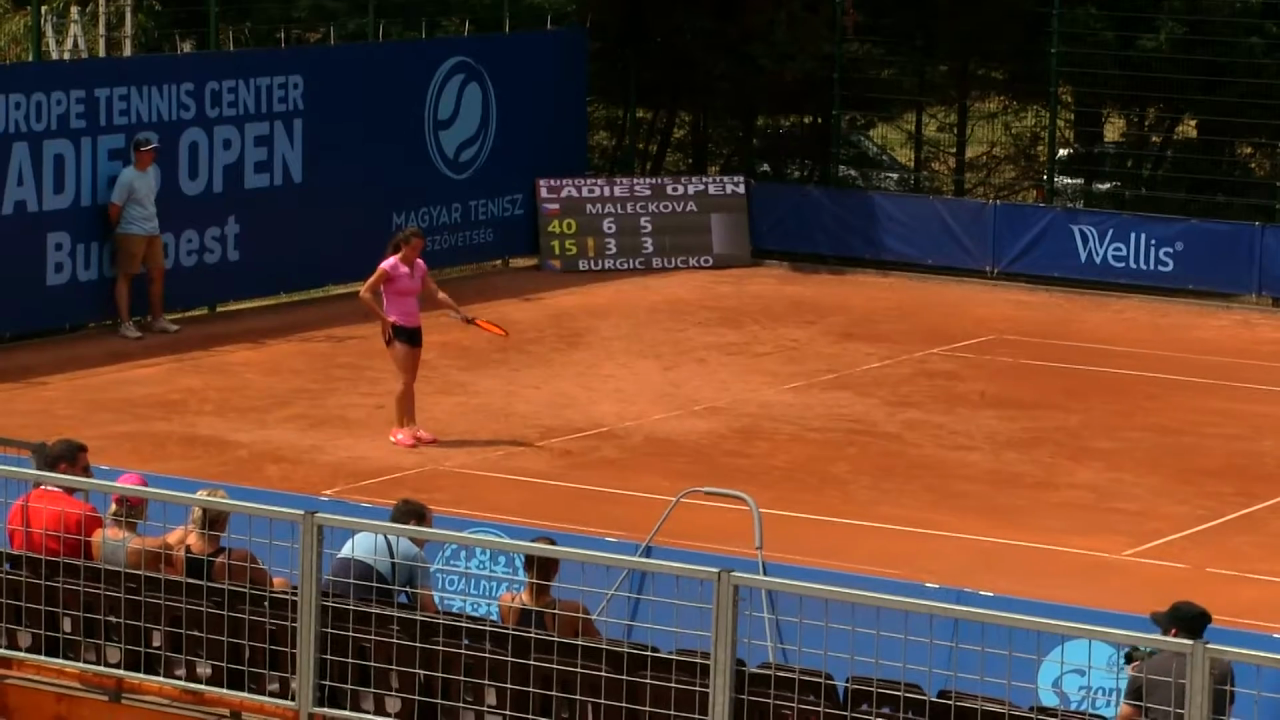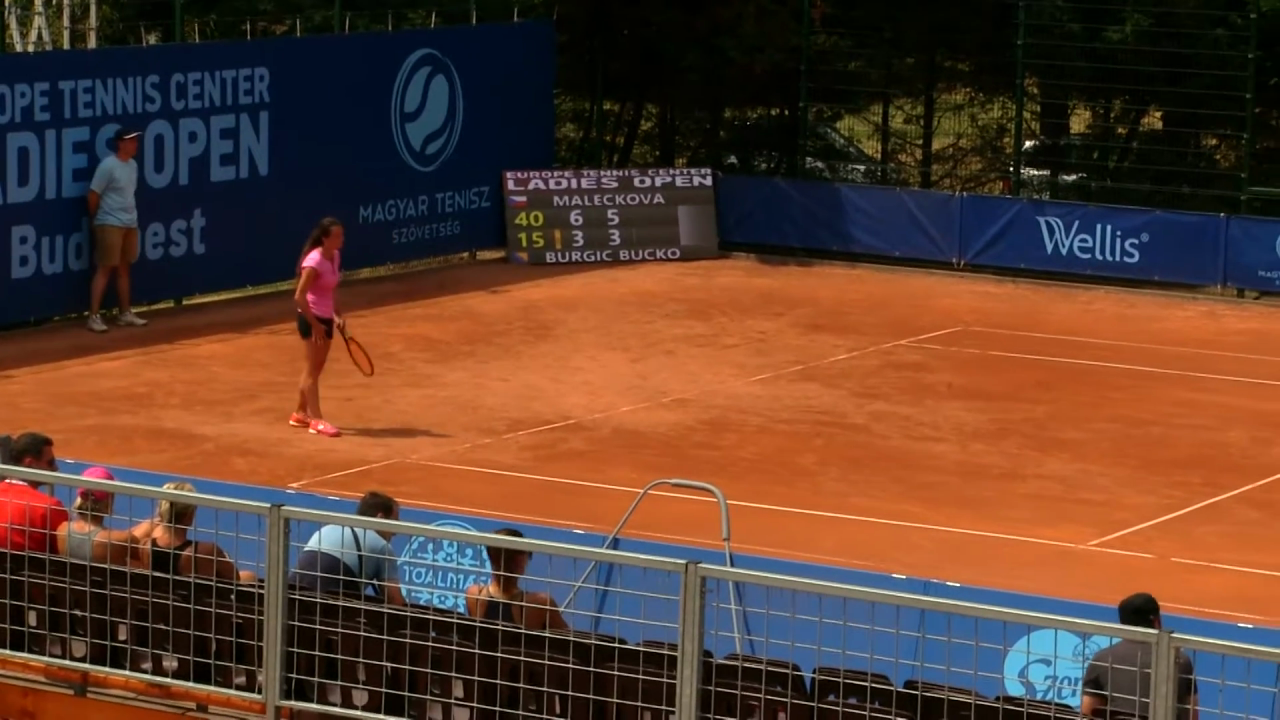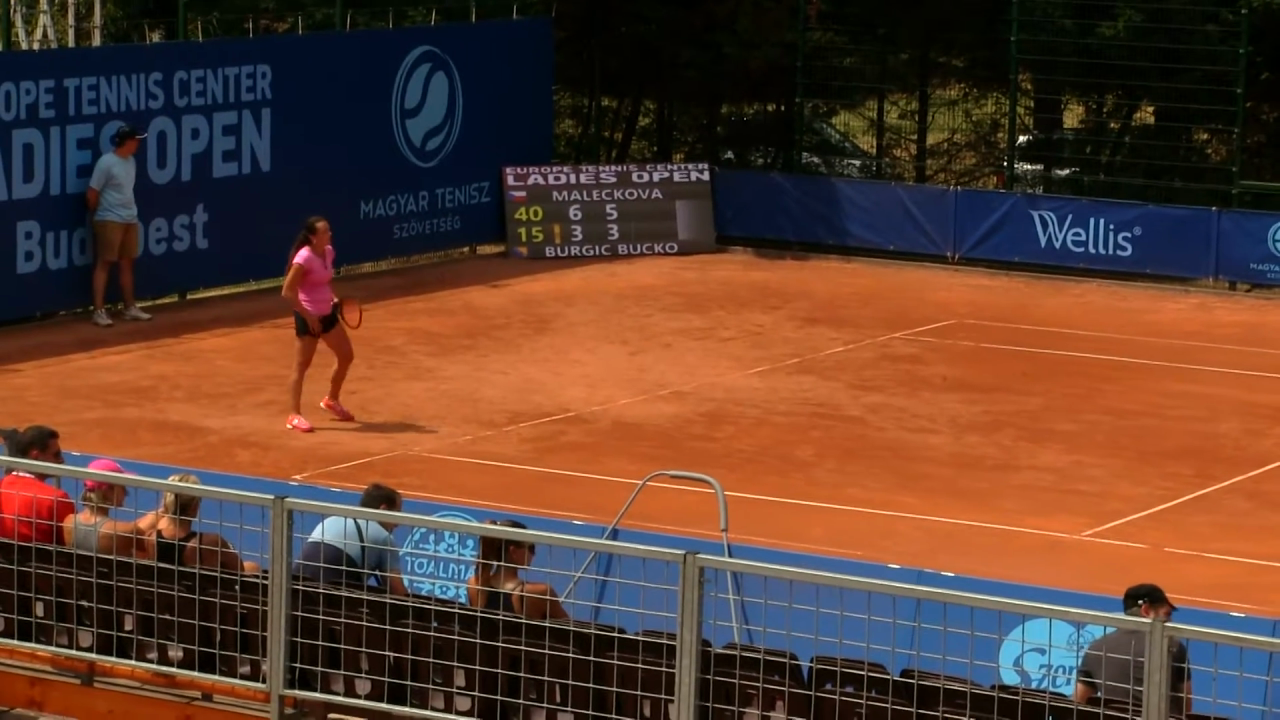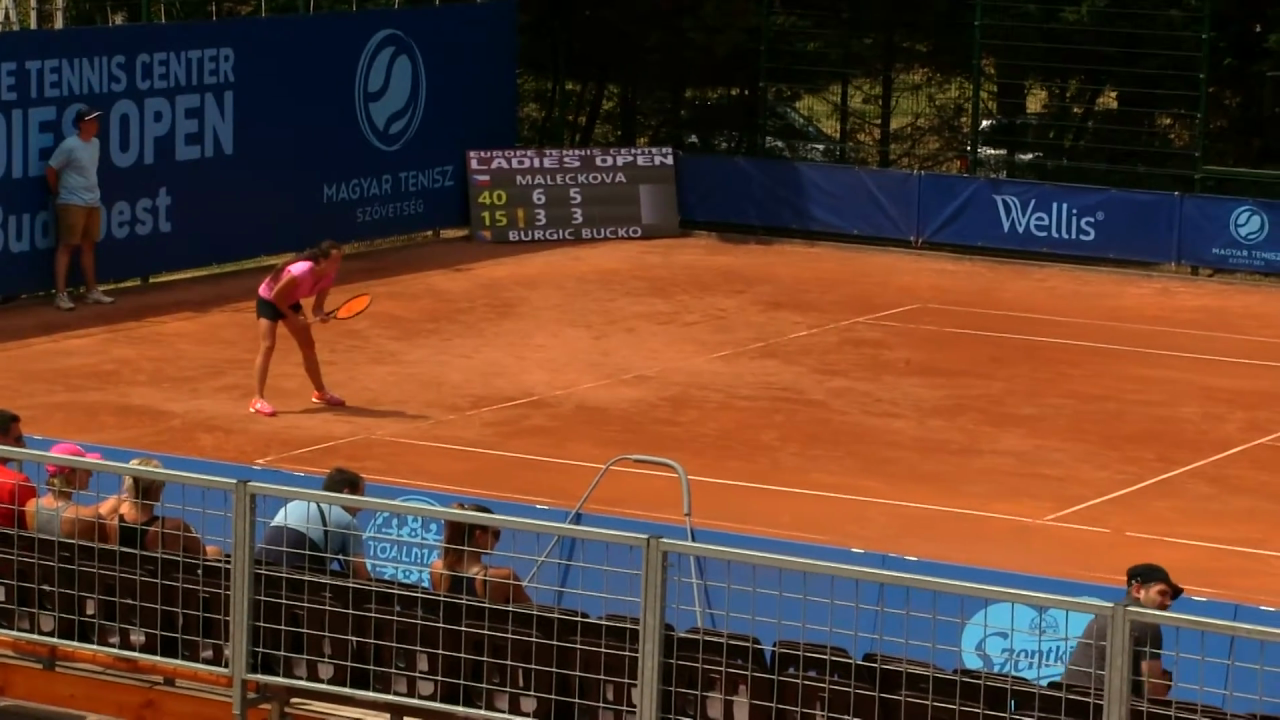
dt=1s
person 1, frame 1
left shoulder: (420, 266)
right shoulder: (389, 266)
left elbow: (435, 293)
right elbow: (365, 293)
left wrist: (458, 311)
right wrist: (384, 318)
left hip: (414, 328)
right hip: (396, 329)
left knee: (410, 381)
right knee: (406, 380)
left ankle: (411, 427)
right ankle: (399, 429)
person 1, frame 2
left shoulder: (335, 256)
right shoulder: (314, 262)
right elbow: (299, 297)
left wrist: (337, 314)
right wrist: (315, 323)
left hip: (326, 318)
right hip: (311, 319)
left knee: (315, 369)
right knee: (313, 370)
left ankle: (300, 414)
right ankle: (316, 420)
person 1, frame 3
left shoulder: (329, 252)
right shoulder: (303, 258)
right elbow: (287, 292)
left wrist: (333, 299)
right wrist: (309, 317)
left hip: (327, 314)
right hip: (308, 317)
left knee: (346, 357)
right knee: (302, 365)
left ankle: (332, 400)
right ankle: (294, 416)
person 1, frame 4
left shoulder: (328, 278)
right shoulder: (301, 271)
left elbow: (317, 306)
right elbow: (276, 296)
left wrist: (321, 315)
right wrist: (294, 318)
left hip: (289, 301)
right hip: (269, 299)
left knee: (308, 345)
right knee: (267, 346)
left ankle: (320, 392)
right ankle: (258, 400)
person 2, frame 1
left shoulder: (152, 172)
right shoulder: (127, 177)
right elbow: (114, 208)
right wrist: (120, 229)
left hip: (153, 232)
right hip: (132, 234)
left knee: (157, 274)
right knee: (125, 277)
left ankle: (158, 319)
right ankle: (125, 324)
person 2, frame 2
left shoulder: (133, 165)
right shoulder: (108, 165)
right elbow: (93, 196)
left wrist: (128, 217)
right wrist: (96, 219)
left hip: (130, 224)
right hip: (110, 225)
left knee: (123, 269)
right knee: (105, 269)
left ankle: (125, 313)
right ankle: (94, 316)
person 2, frame 3
left shoulder: (130, 161)
right shoulder: (106, 162)
right elbow: (92, 194)
left wrist: (128, 212)
right wrist: (97, 215)
left hip: (130, 220)
right hip: (109, 221)
left knee: (127, 264)
right knee: (104, 264)
left ankle: (130, 308)
right ankle: (99, 311)
person 2, frame 4
left shoulder: (95, 143)
right shoulder: (69, 145)
right elbow: (50, 171)
left wrist: (92, 194)
right wrist: (59, 195)
left hip: (93, 203)
right hip: (72, 204)
left knee: (88, 247)
right knee: (66, 247)
left ankle: (92, 291)
right ankle: (61, 294)
